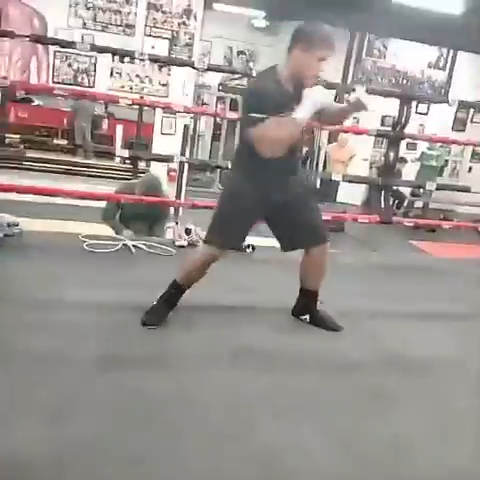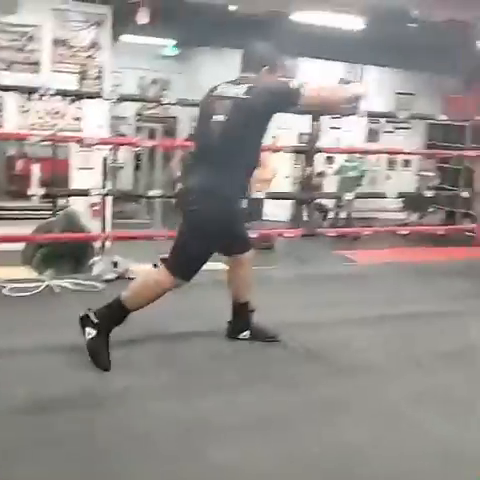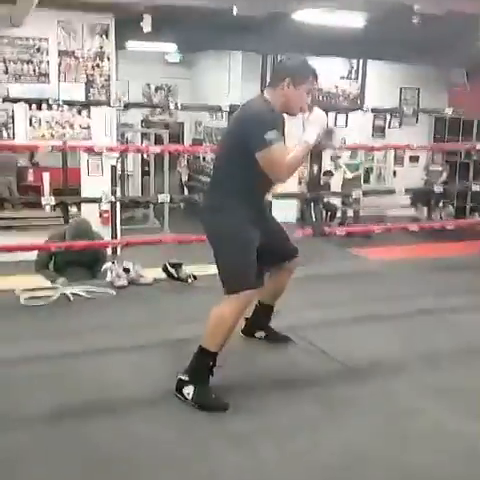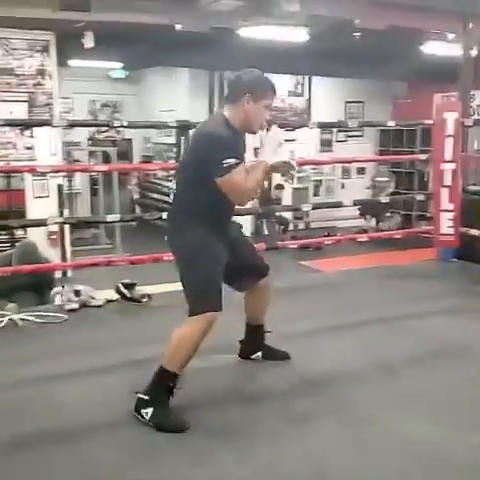
dt=0.3s
person 1, frame 1
left shoulder: (304, 87)
right shoulder: (261, 90)
left elbow: (326, 118)
right elbow: (269, 147)
left wrist: (350, 107)
right wrist: (307, 108)
left hip: (285, 182)
right hip: (249, 183)
left knee: (318, 245)
right knee: (214, 249)
left ankle: (306, 308)
right ankle: (168, 299)
person 1, frame 2
left shoulder: (216, 92)
right shoulder: (269, 92)
right elbow: (330, 97)
right wrist: (356, 90)
left hip: (205, 187)
right hip: (213, 197)
left knee: (242, 254)
right knee: (177, 271)
left ankle: (242, 325)
right ankle: (99, 322)
person 1, frame 3
left shoulder: (267, 114)
right shoulder: (257, 115)
left elbow: (276, 162)
right elbow: (281, 170)
left wrist: (305, 142)
right wrist: (312, 133)
left hip: (250, 207)
right hip: (227, 212)
left knee: (286, 260)
right knee: (242, 293)
left ankle: (258, 325)
right ankle: (192, 378)
person 1, frame 4
left shoulder: (231, 132)
right shoulder: (217, 137)
right elbow: (241, 193)
left wrist: (272, 165)
right wrist: (267, 154)
left hip: (219, 228)
right hip: (195, 233)
left knee: (259, 281)
right knee: (205, 315)
left ankle: (254, 346)
right ankle: (152, 399)
